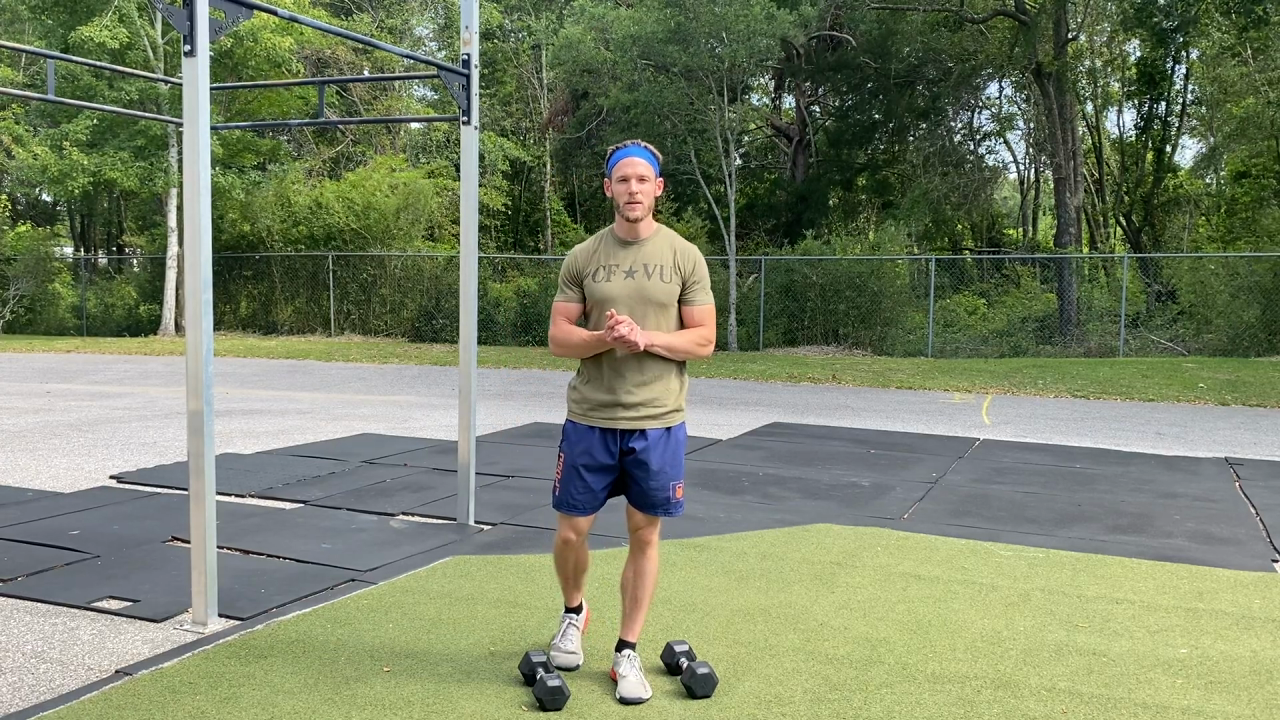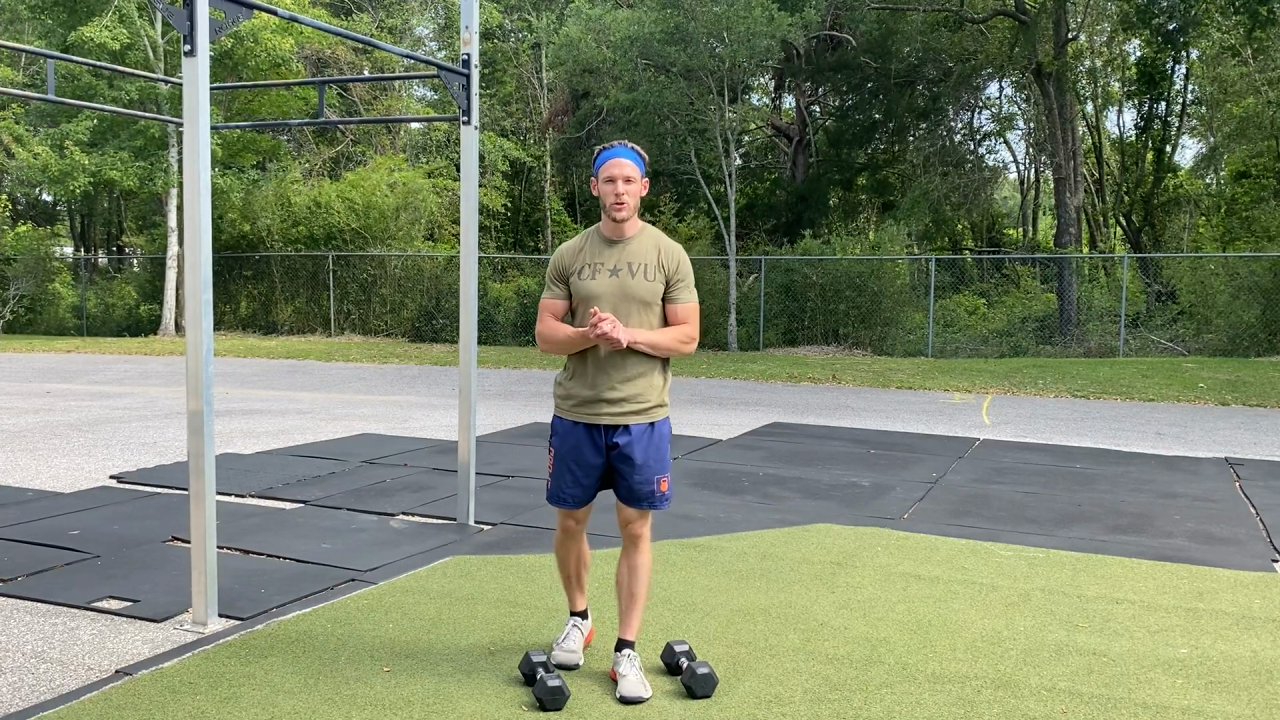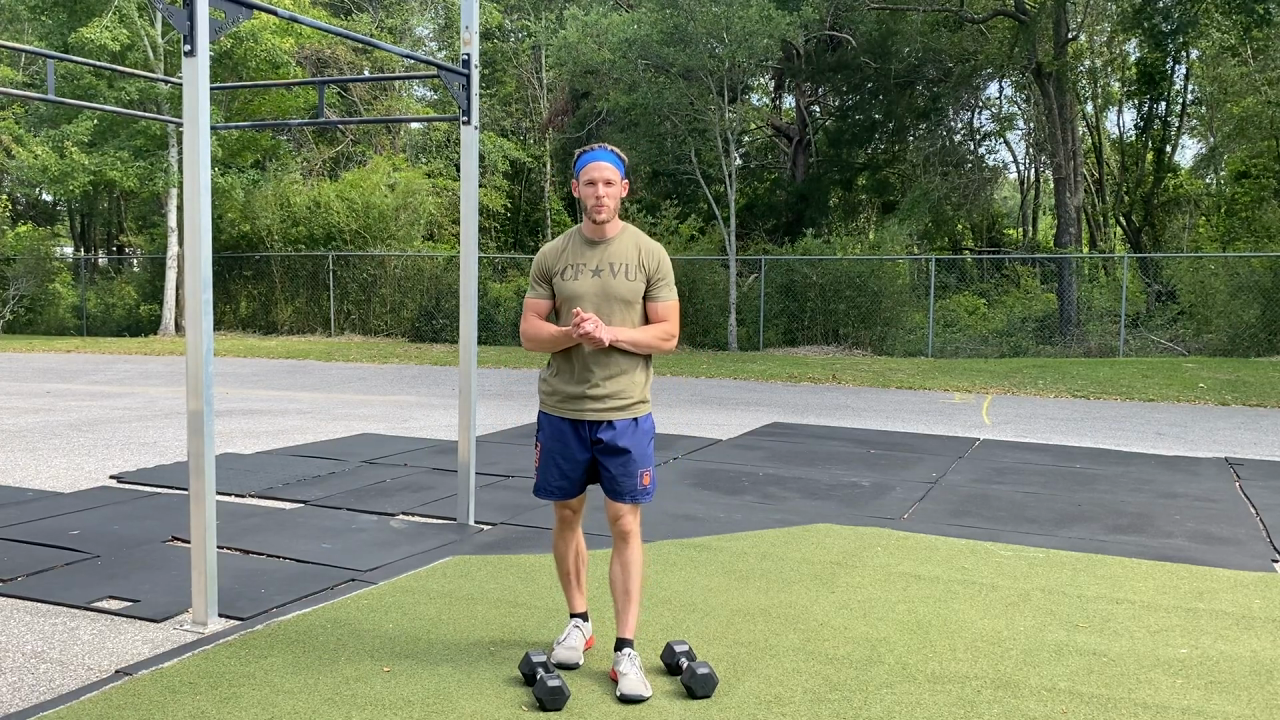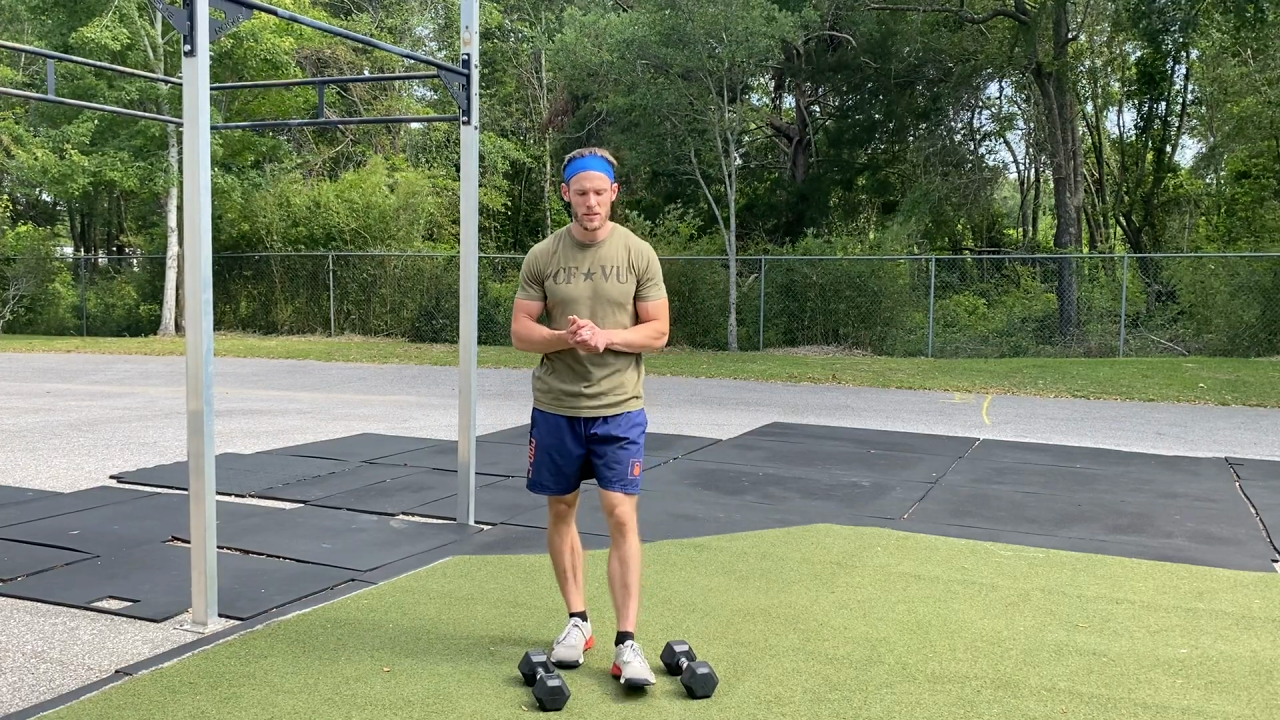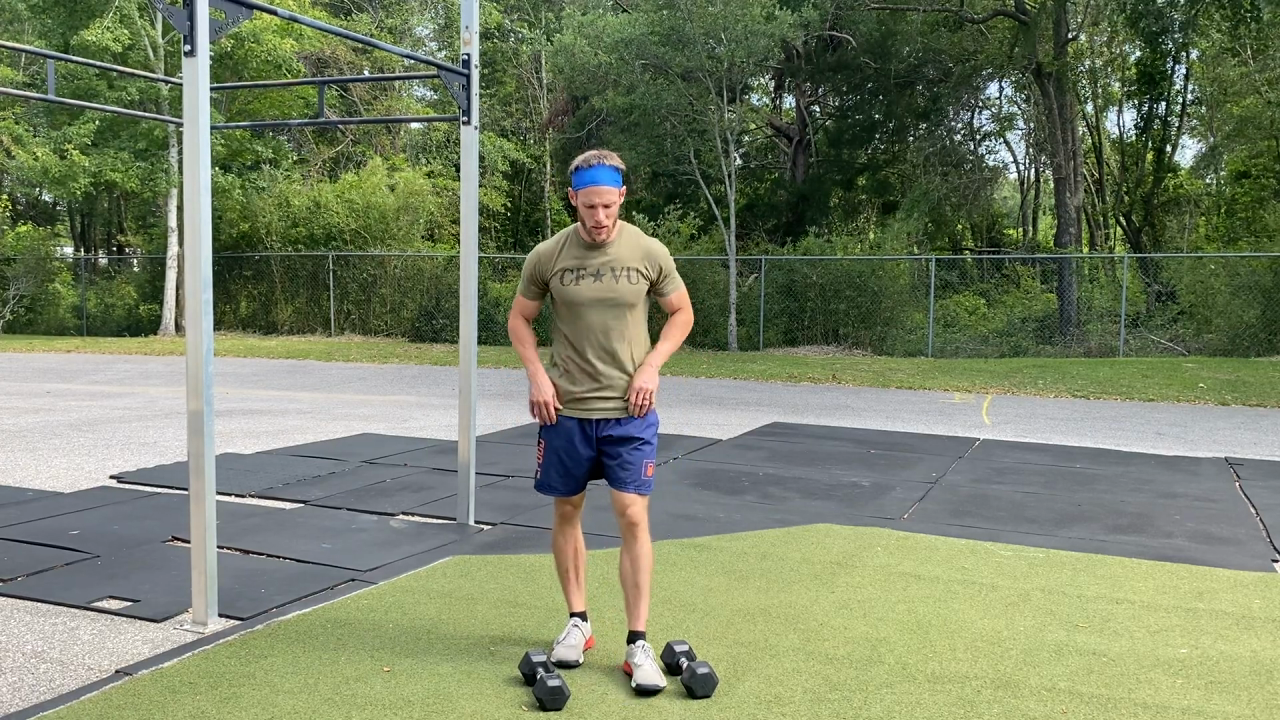
dt=0.4s
person 1, frame 1
left shoulder: (684, 256)
right shoulder: (581, 257)
left elbow: (704, 340)
right elbow: (558, 339)
left wrist: (645, 338)
right wrist: (605, 337)
left hip: (657, 423)
right hip: (589, 420)
left knee: (644, 536)
right knee: (570, 532)
left ankle: (627, 653)
right ankle: (573, 612)
person 1, frame 2
left shoulder: (669, 254)
right shoulder: (568, 254)
left elbow: (687, 337)
right elbow: (545, 334)
left wrist: (628, 335)
right wrist: (589, 335)
left hip: (642, 417)
right hip: (577, 414)
left knee: (636, 530)
right knee: (571, 524)
left ankle: (627, 651)
right ankle: (578, 617)
person 1, frame 3
left shoulder: (649, 253)
right shoulder: (551, 254)
left elbow: (668, 334)
right elbow: (529, 332)
left wrist: (611, 333)
right wrist: (571, 333)
left hip: (626, 412)
right hip: (562, 409)
left knee: (625, 525)
right knee: (566, 516)
left ankle: (626, 650)
right ankle: (578, 621)
person 1, frame 4
left shoulder: (639, 254)
right shoulder: (541, 256)
left elbow: (658, 331)
right elbow: (520, 332)
left wrist: (605, 337)
right wrist: (565, 337)
left hip: (619, 408)
right hip: (556, 408)
left knee: (621, 518)
right knee: (562, 512)
left ankle: (627, 643)
right ankle: (577, 621)
person 1, frame 5
left shoulder: (649, 251)
right shoulder: (547, 255)
left elbow: (682, 313)
right elbow: (519, 320)
left wrist: (651, 367)
right wrist: (537, 375)
left hip: (629, 411)
right hip: (567, 411)
left knee: (633, 518)
right knee: (566, 512)
left ankle: (638, 644)
right ankle: (578, 621)
